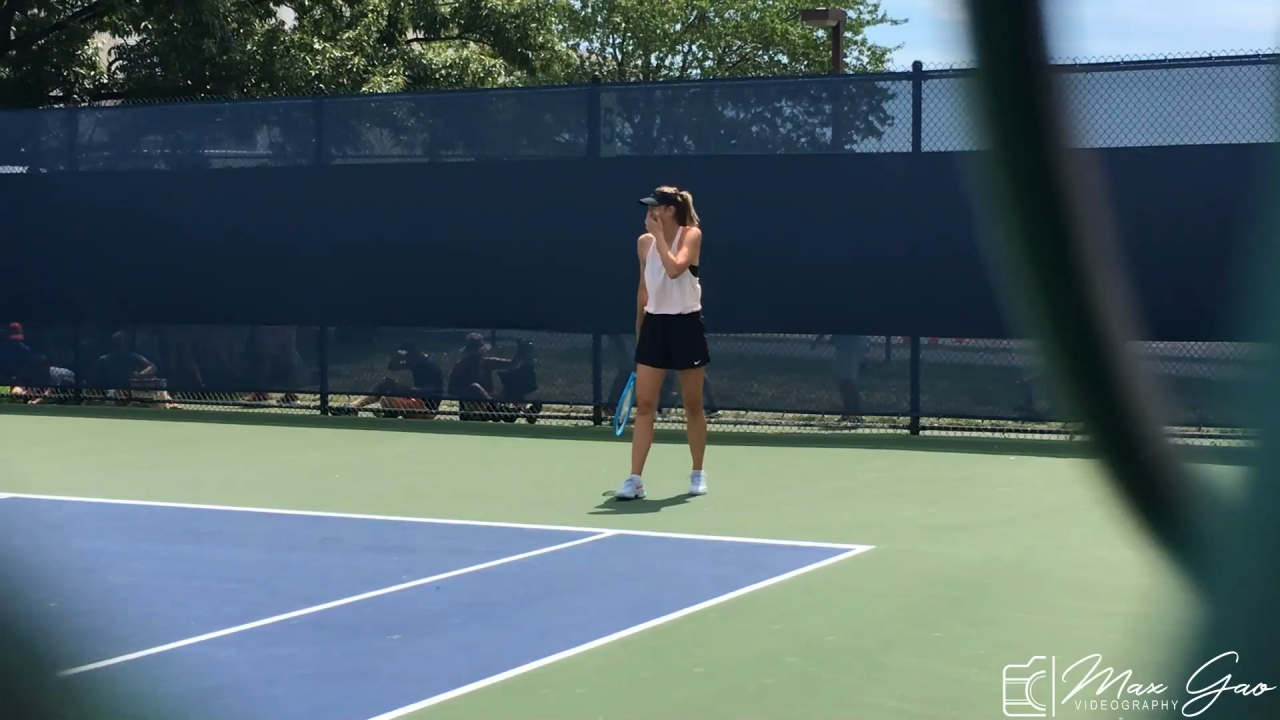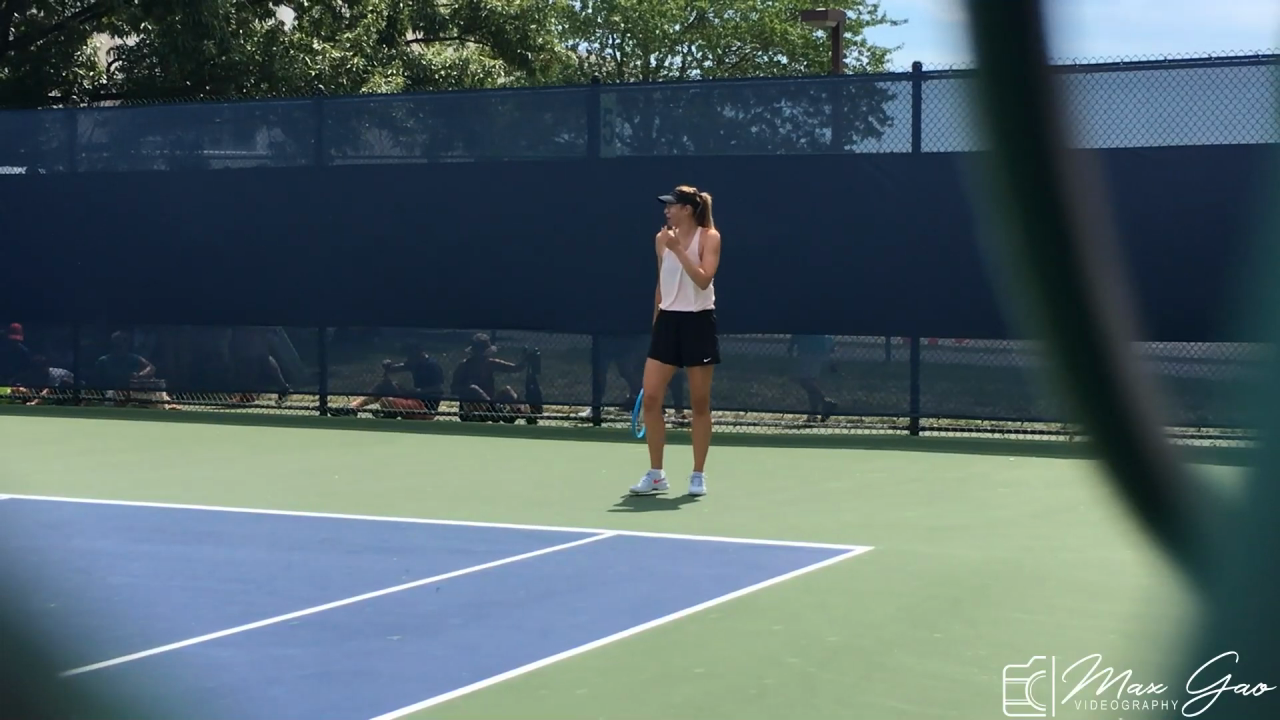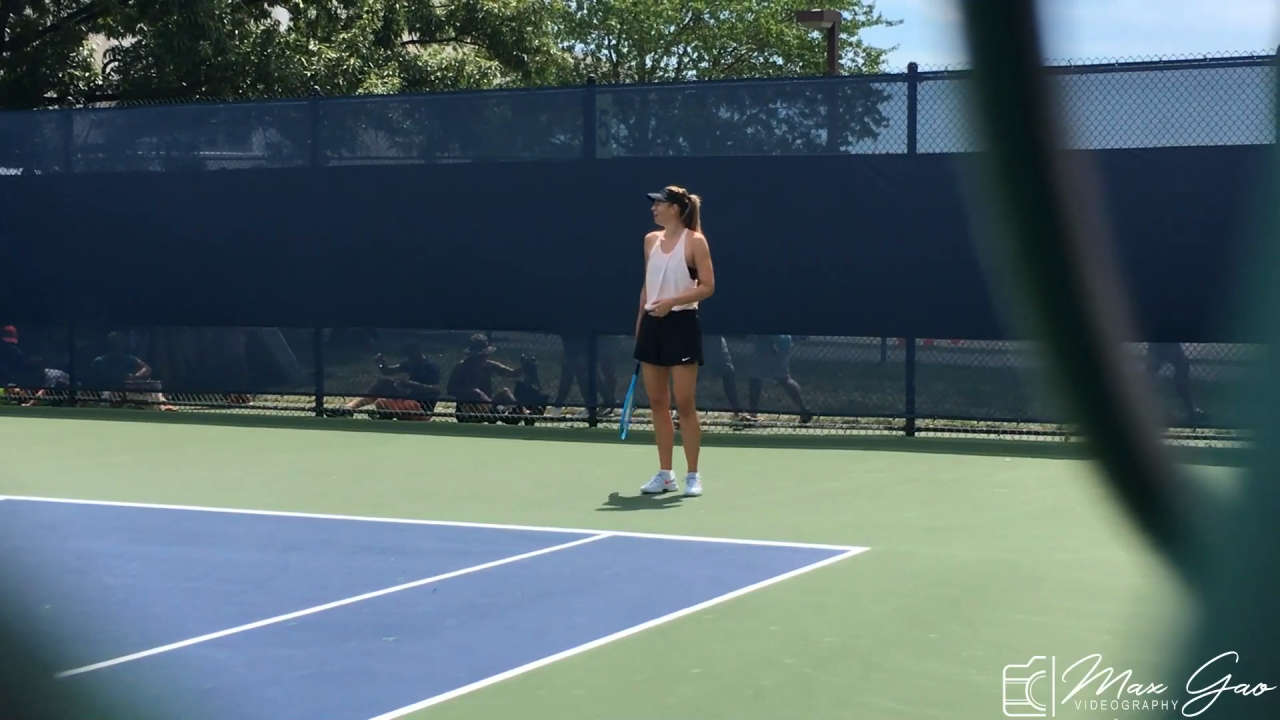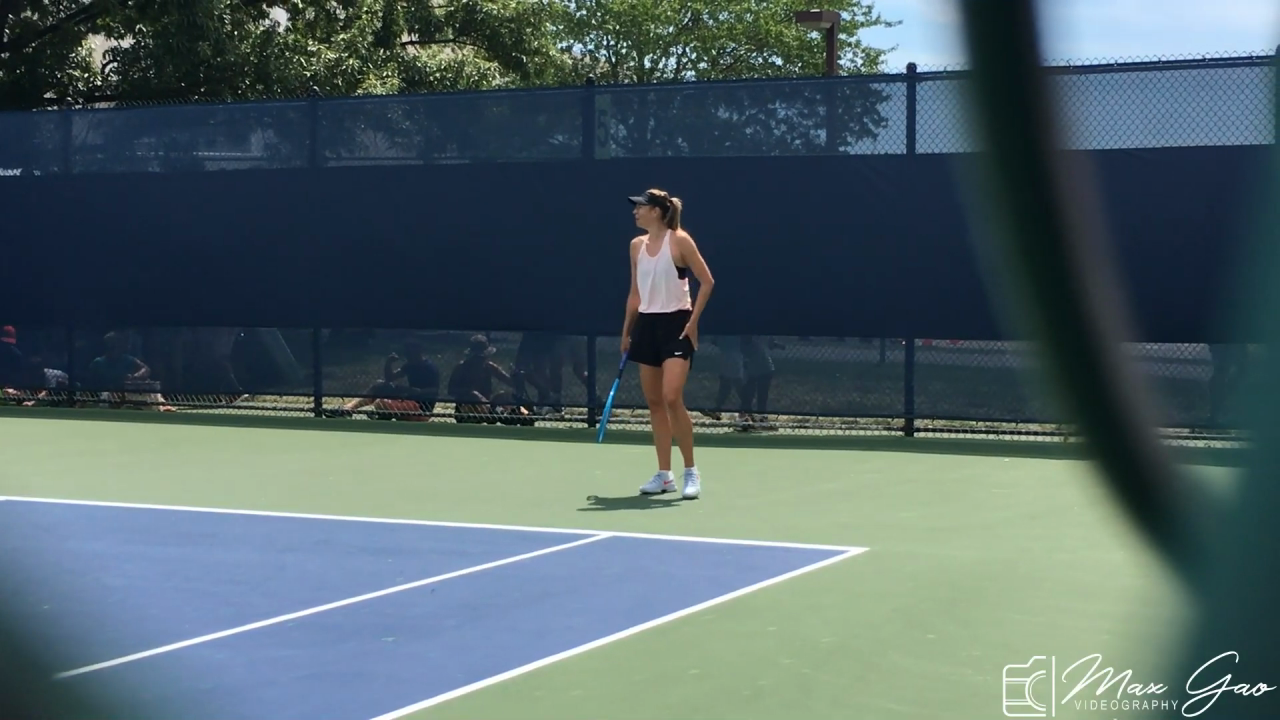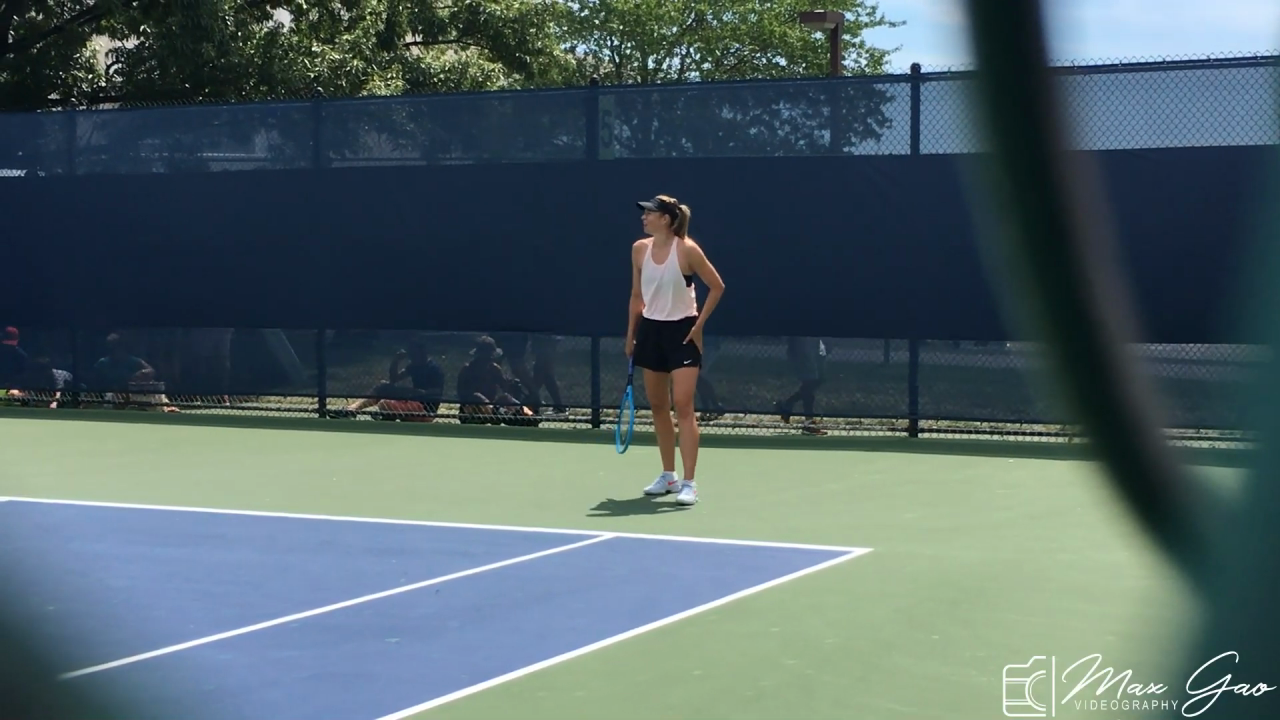
dt=0.4s
person 1, frame 1
left shoulder: (691, 234)
right shoulder: (643, 241)
left elbow: (674, 269)
left wrist: (659, 235)
right wrist: (639, 328)
left hip: (686, 325)
right hip: (655, 325)
left knee: (693, 406)
right knee: (644, 405)
left ankle: (697, 473)
right ankle: (635, 479)
person 1, frame 2
left shoulder: (709, 237)
right shoulder: (662, 239)
left elbow: (704, 280)
left wrist: (678, 248)
right wrist: (655, 321)
left hip: (697, 323)
right hip: (667, 323)
left knee: (699, 405)
right knee: (650, 399)
left ankle: (698, 475)
right ankle: (655, 473)
person 1, frame 3
left shoulder: (695, 241)
right shoulder: (651, 240)
left elbow: (707, 287)
left wrist: (672, 300)
right wrist: (639, 321)
left hip: (681, 324)
right hip: (652, 325)
left knee: (684, 405)
right knee: (657, 403)
left ankle: (693, 475)
right ankle: (665, 474)
person 1, frame 4
left shoulder: (679, 240)
right shoulder: (636, 245)
left elbow: (707, 281)
left wrist: (694, 321)
right wrist: (626, 330)
left hip: (676, 324)
right hip: (646, 325)
left knee: (671, 399)
right knee: (654, 403)
left ankle: (690, 470)
right ankle: (664, 474)
person 1, frame 5
left shoulder: (687, 249)
right shoulder: (639, 249)
left elbow: (717, 287)
left wrist: (699, 324)
right wrist: (630, 333)
left hip: (681, 331)
right hip: (650, 330)
left knee: (683, 406)
right knee: (658, 407)
left ankle: (689, 483)
right ankle: (668, 476)
